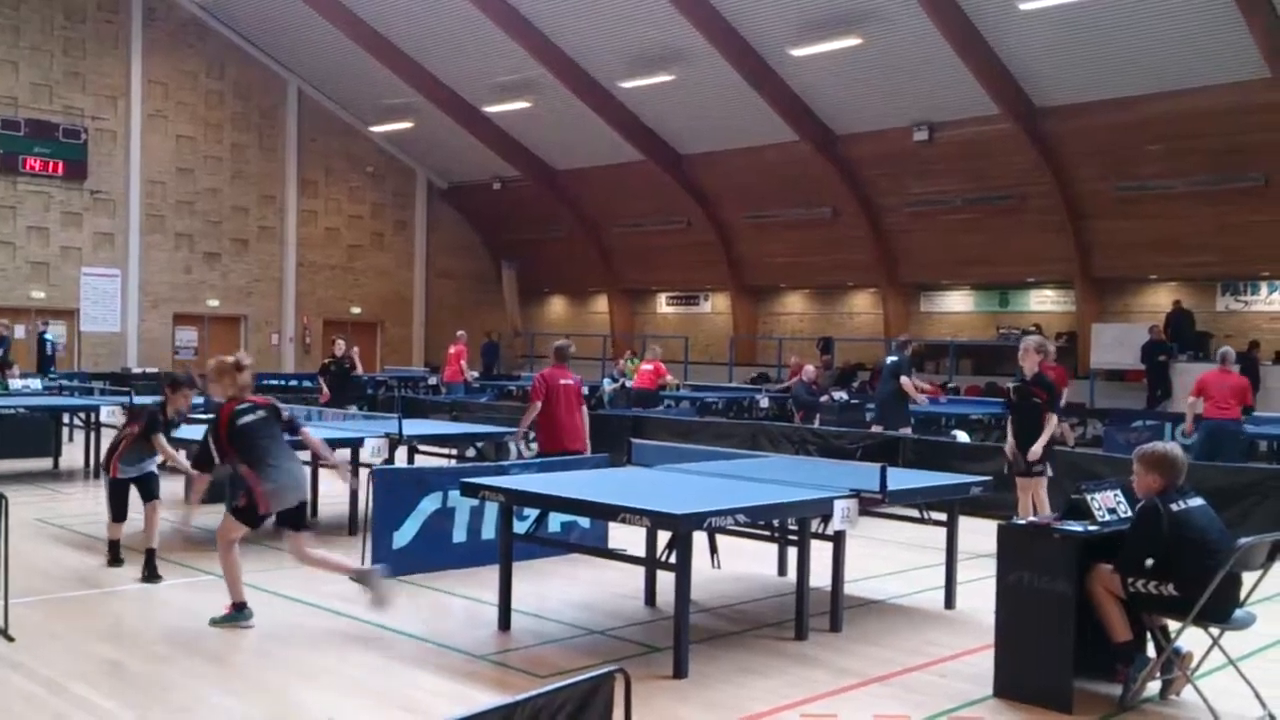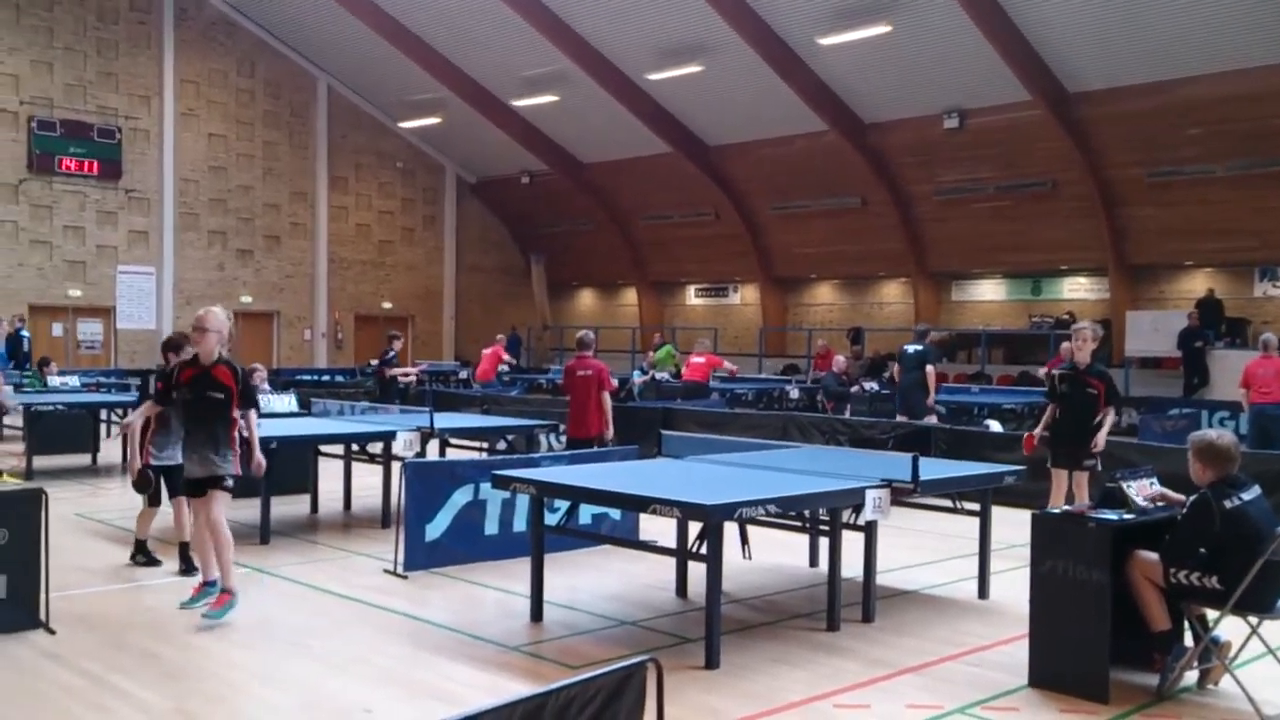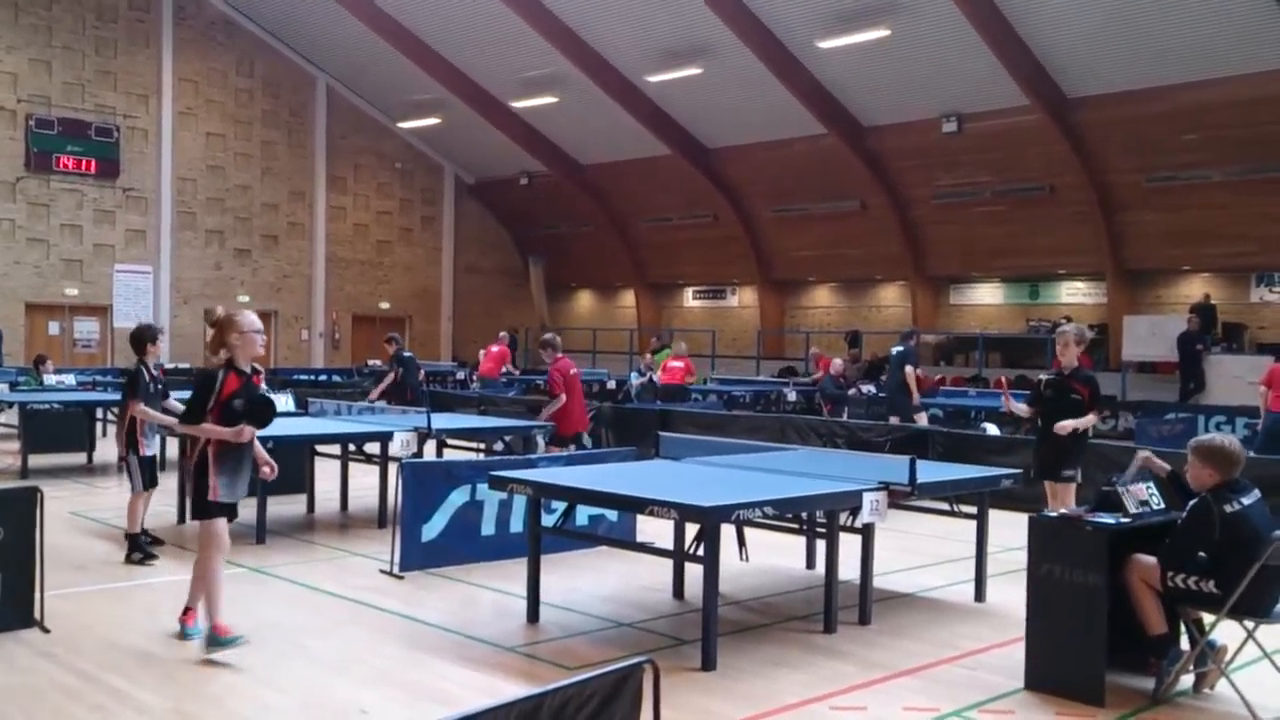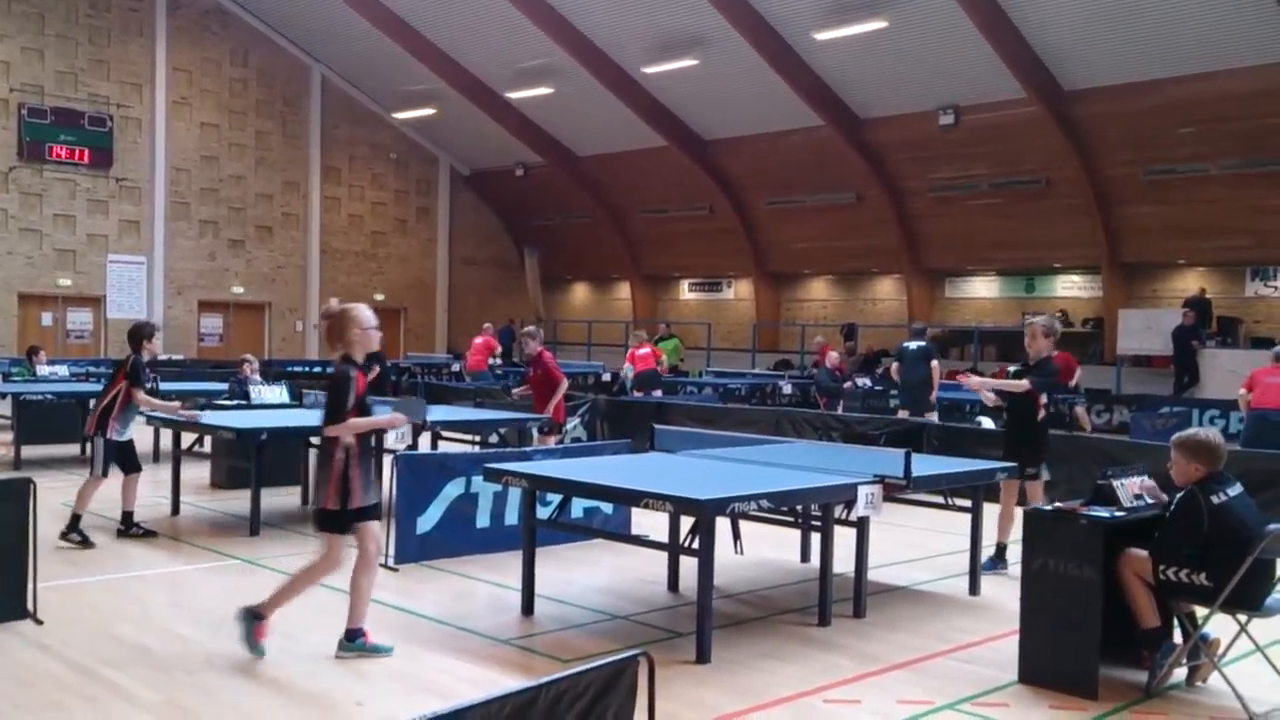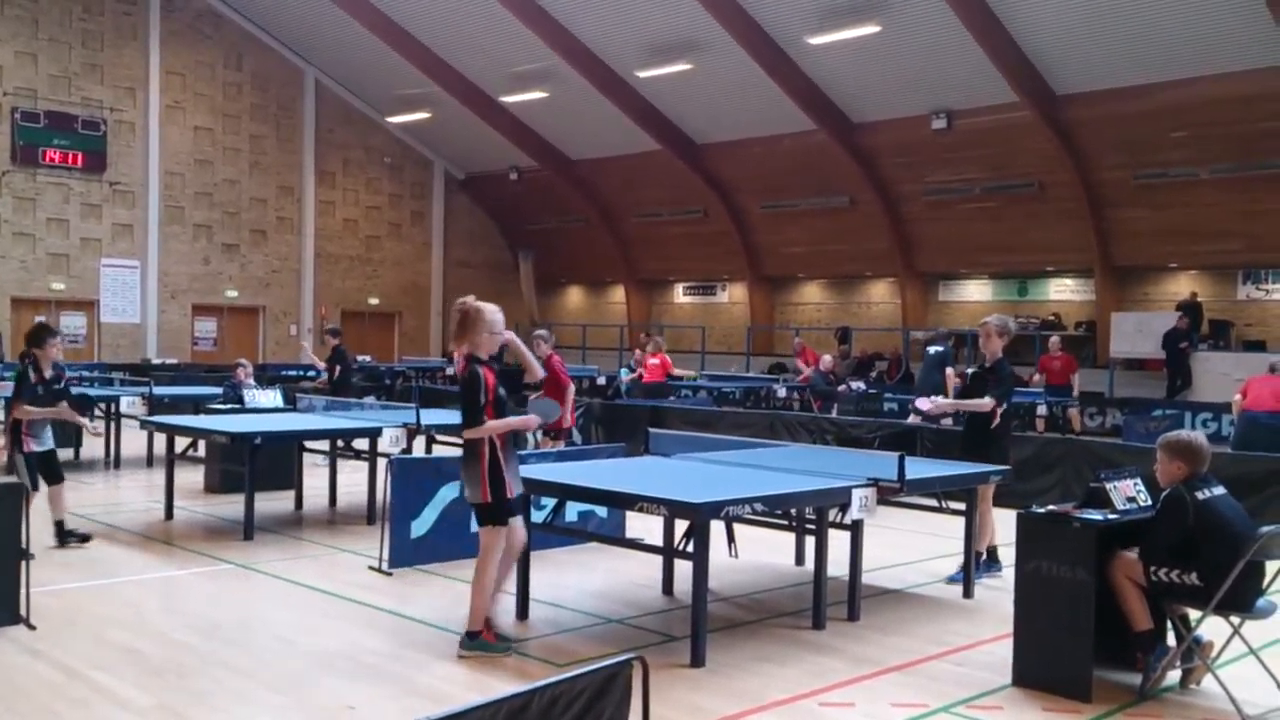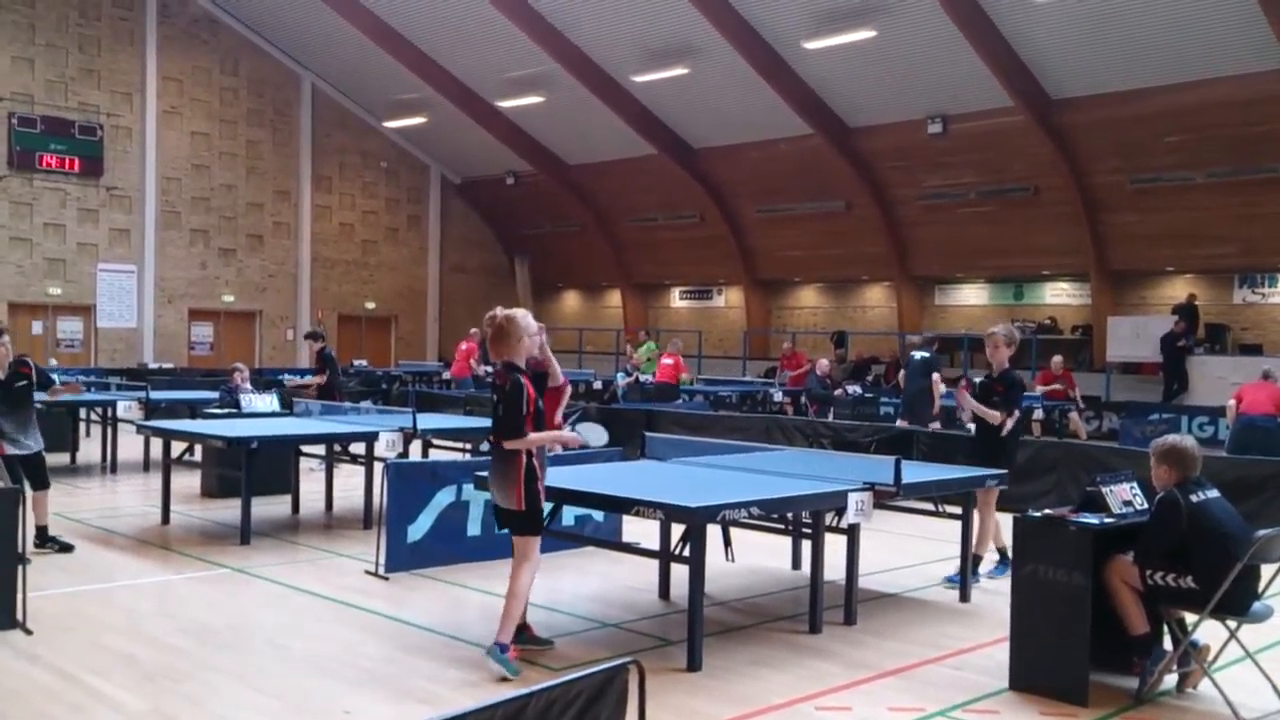
dt=0.7s
person 1, frame 1
left shoulder: (220, 421)
right shoulder: (268, 405)
left elbow: (205, 473)
right elbow: (305, 434)
left wrist: (189, 509)
right wrist: (335, 462)
left hip: (266, 489)
right hip: (295, 482)
left knee: (226, 537)
right knee: (302, 551)
left ankle: (239, 608)
right ankle: (365, 573)
person 1, frame 2
left shoulder: (233, 373)
right shoulder: (181, 370)
left elbow: (250, 411)
right elbow: (159, 400)
left wrist: (256, 450)
right wrist: (136, 417)
left hip: (223, 456)
right hip: (194, 455)
left knee: (214, 517)
right knee: (200, 522)
left ankle: (228, 591)
right ankle: (210, 580)
person 1, frame 3
left shoulder: (255, 379)
right shoulder: (215, 378)
right elbow: (186, 424)
left wrist: (261, 456)
right wrist: (229, 434)
left hip: (236, 474)
right hip: (210, 471)
left knee: (211, 546)
right knee: (219, 545)
left ankle: (190, 611)
right ankle: (215, 629)
person 1, frame 4
left shoulder: (355, 373)
right shoulder: (343, 376)
right elbow: (333, 427)
right wrist: (383, 422)
left hip: (357, 478)
right hip: (340, 478)
left knee: (372, 550)
right knee: (330, 561)
left ankle: (355, 635)
right ankle: (258, 614)
person 1, frame 5
left shoulder: (489, 369)
right shoulder: (474, 374)
left elbow: (535, 375)
right elbow: (470, 430)
left wrist: (516, 343)
right wrist: (517, 422)
left hip: (500, 470)
right hip: (487, 471)
left knee: (514, 542)
right knee: (493, 551)
left ankle: (483, 619)
right ankle: (474, 635)
person 1, frame 6
left shoulder: (506, 376)
right shoulder: (517, 382)
right elbow: (512, 439)
left wrist: (544, 352)
right wrist: (558, 436)
left hip: (502, 477)
right hip: (520, 479)
left knee: (522, 558)
right knee: (527, 562)
left ankle: (518, 628)
right ankle: (500, 646)
person 2, frame 1
left shoulder: (1152, 508)
right shoulder: (1193, 500)
left elbow: (1126, 564)
left hip: (1196, 597)
right hip: (1224, 596)
left knee: (1098, 577)
right knee: (1142, 580)
left ankle: (1133, 664)
right ankle: (1169, 655)
person 2, frame 2
left shoulder: (1206, 501)
right shoulder: (1248, 488)
left elbow: (1172, 554)
right wrist: (1178, 500)
left hip: (1239, 589)
left knee: (1138, 562)
right knee: (1185, 567)
left ankle: (1172, 653)
right ankle: (1208, 645)
person 2, frame 3
left shoulder: (1206, 507)
right shoulder: (1246, 490)
left elbow: (1169, 558)
right wrist: (1161, 468)
left hip: (1237, 594)
left knee: (1135, 566)
right knee: (1180, 572)
left ankle: (1168, 656)
right ankle: (1204, 649)
person 2, frame 4
left shoulder: (1193, 498)
right shoulder: (1229, 485)
left elbow: (1160, 552)
right wrist: (1163, 499)
left hip: (1230, 586)
right hip: (1254, 583)
left knee: (1128, 561)
right knee: (1170, 567)
left ankle: (1160, 650)
right ankle: (1196, 642)
person 2, frame 5
left shoulder: (1177, 496)
right shoulder: (1214, 489)
left elbow: (1150, 553)
left wrist: (1136, 552)
right wrist: (1145, 550)
left hip: (1220, 586)
right hip: (1245, 584)
left knee: (1120, 564)
right knee: (1161, 570)
left ankle: (1153, 653)
right ankle: (1190, 646)
person 2, frame 6
left shoulder: (1171, 499)
right shoulder: (1208, 492)
left elbow: (1145, 556)
left wrist: (1130, 557)
right wrist: (1137, 557)
left hip: (1216, 590)
right hip: (1240, 588)
left knee: (1116, 568)
right knee: (1159, 573)
left ankle: (1150, 657)
right ankle: (1186, 650)
person 3, frame 1
left shoulder: (177, 416)
right shoulder: (152, 413)
right elbow: (162, 447)
right wrist: (191, 470)
left hip: (145, 463)
right hip: (121, 463)
left knee: (154, 505)
right knee: (118, 517)
left ankle: (150, 561)
right ankle: (113, 547)
person 3, frame 2
right shoulder: (153, 383)
right elbow: (136, 421)
right wrist: (134, 457)
left hip: (177, 454)
right hip: (151, 454)
left knee: (181, 501)
right knee: (152, 505)
left ankle: (185, 556)
right ankle: (139, 550)
person 3, frame 3
left shoulder: (155, 374)
right shoulder: (138, 374)
left elbow: (167, 402)
right elbow: (137, 409)
right wrist: (172, 422)
left hip: (150, 440)
right hip: (136, 442)
left knee: (149, 488)
right knee: (140, 491)
left ankle: (137, 531)
right ankle: (134, 547)
person 3, frame 4
left shoulder: (141, 366)
right shoulder: (135, 363)
left elbow: (150, 402)
right elbow: (139, 398)
left wrist: (181, 412)
right wrist: (174, 406)
left hip: (121, 428)
right hip: (105, 426)
left knee: (133, 473)
right knee: (98, 476)
left ankle: (127, 524)
right ankle: (72, 528)
person 3, frame 5
left shoulder: (59, 372)
right shoulder: (27, 374)
left elbow: (63, 405)
right elbow: (19, 411)
left wrist: (84, 423)
right wrist: (55, 412)
left hip: (44, 437)
right hip: (23, 438)
left knee: (57, 482)
right knee: (30, 490)
left ankle: (62, 532)
person 3, frame 6
left shoulder: (26, 367)
left elbow: (51, 390)
left wrist: (67, 389)
left hip: (30, 440)
left knee: (42, 487)
left ankle: (42, 537)
person 4, frame 1
left shoulder: (1047, 385)
right shoulder: (1015, 386)
left elbow: (1053, 419)
left wrist: (1040, 444)
right wrist: (1010, 438)
left hip: (1038, 449)
right hip: (1019, 446)
left knee: (1039, 493)
right knee: (1023, 492)
person 4, frame 2
left shoulder: (1101, 375)
right shoulder: (1059, 373)
left elbow: (1110, 410)
left wrist: (1103, 433)
right wrist: (1041, 427)
left hip: (1086, 440)
right hip: (1060, 436)
left knee: (1080, 486)
right knee: (1059, 487)
person 4, frame 3
left shoulder: (1087, 380)
right shoulder: (1046, 379)
left elbow: (1093, 416)
right elbow: (1030, 410)
left wrist: (1073, 423)
right wrist: (1012, 405)
left hip: (1071, 447)
right hip: (1046, 445)
left knee: (1066, 500)
right knee: (1052, 498)
person 4, frame 4
left shoulder: (1049, 370)
right shoulder: (1017, 368)
left elbow: (1022, 386)
right elbow: (995, 400)
left wrist: (985, 381)
right wrist: (981, 390)
left hip: (1034, 442)
right hip: (1012, 440)
left knee: (1036, 501)
right knee: (1006, 498)
right ankle: (999, 555)
person 4, frame 5
left shoulder: (1005, 373)
right shoulder: (975, 371)
left elbow: (987, 404)
right elbow: (962, 404)
left wrist: (951, 403)
right wrist: (944, 404)
left hip: (992, 446)
right hip: (972, 442)
left knee: (984, 502)
right knee: (982, 502)
left ankle: (975, 562)
right ankle: (992, 559)
person 4, frame 6
left shoulder: (1013, 382)
right shoulder: (983, 381)
left elbow: (999, 418)
left wrist: (970, 404)
right wrist: (963, 403)
left hip: (999, 452)
right hip: (980, 450)
left knee: (985, 506)
right knee: (985, 507)
left ankle: (973, 567)
right ankle: (1004, 558)
